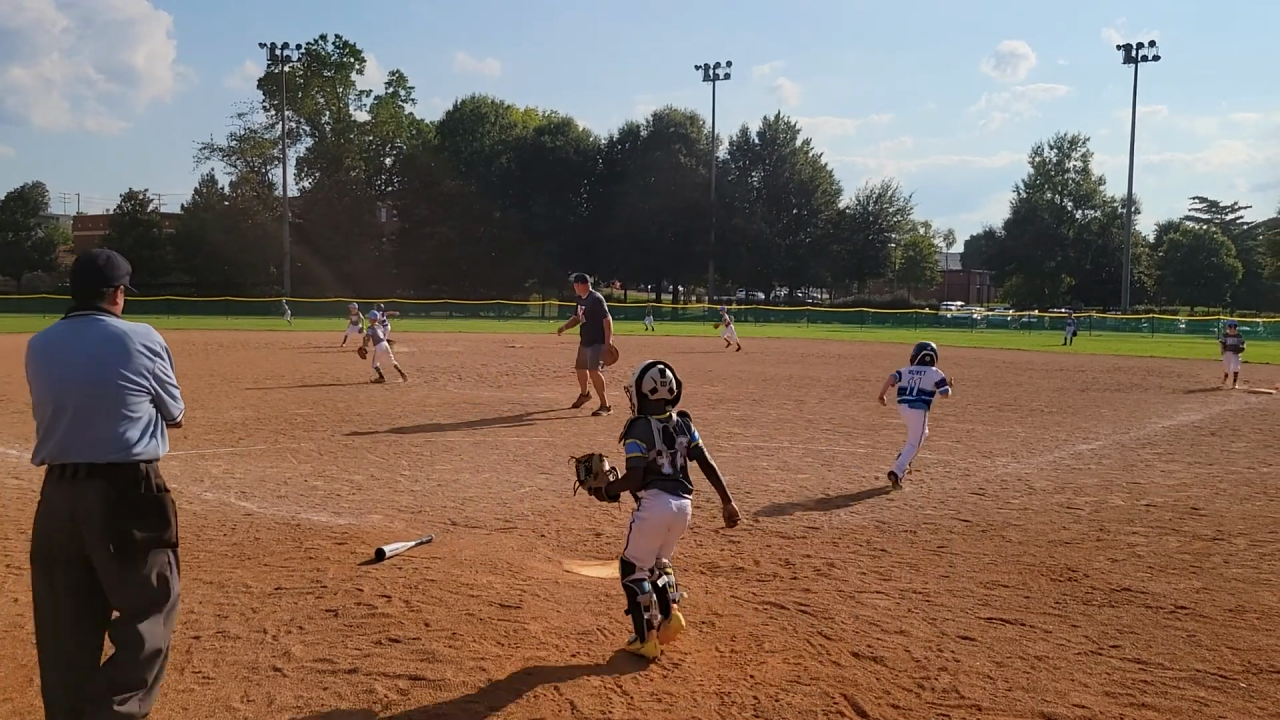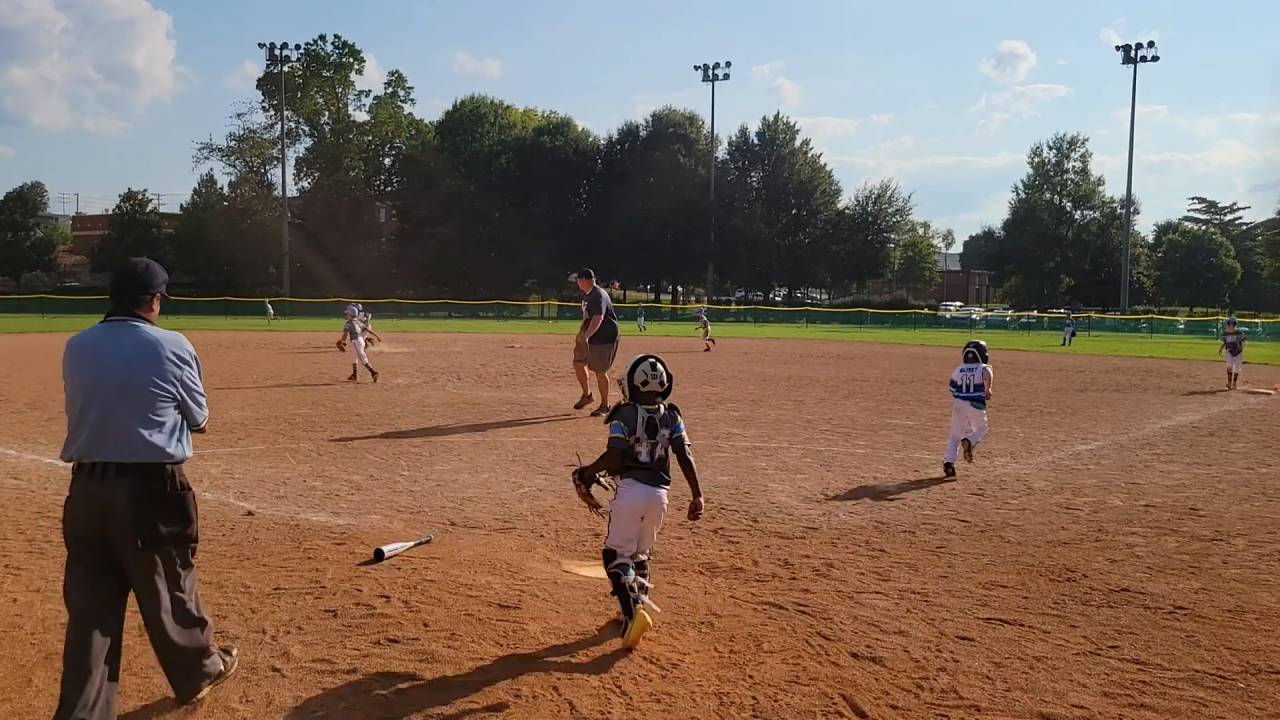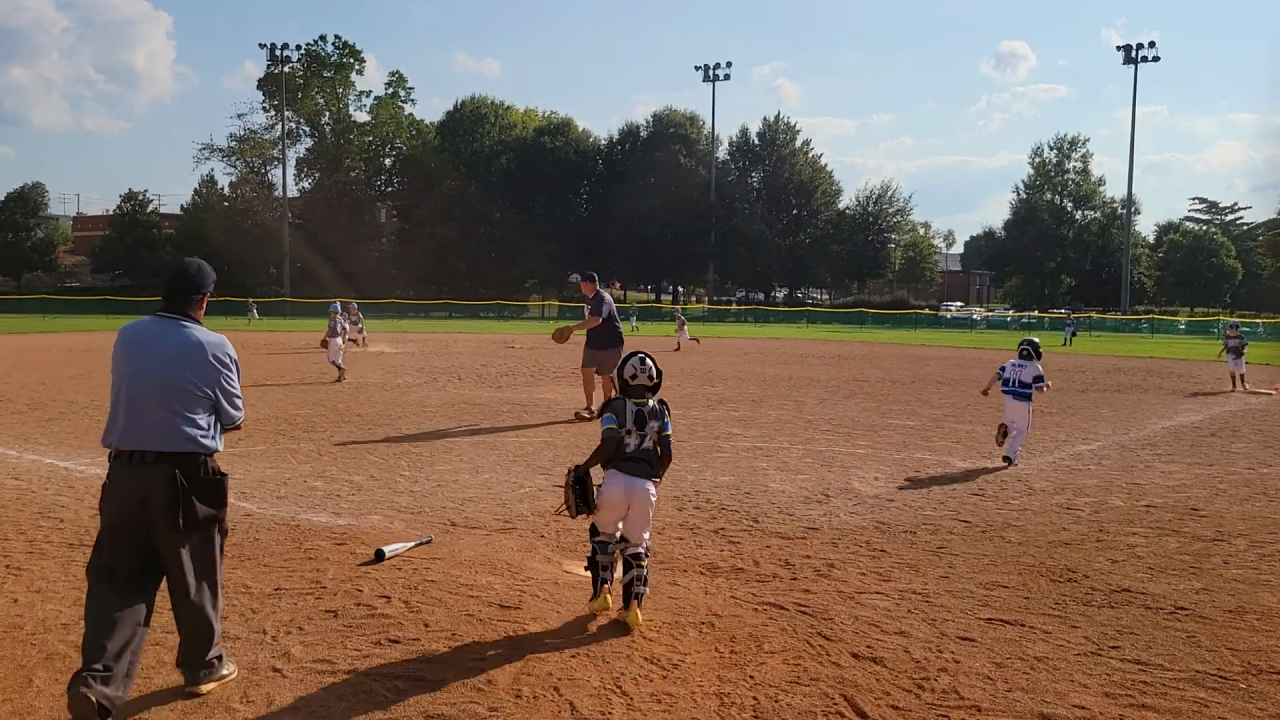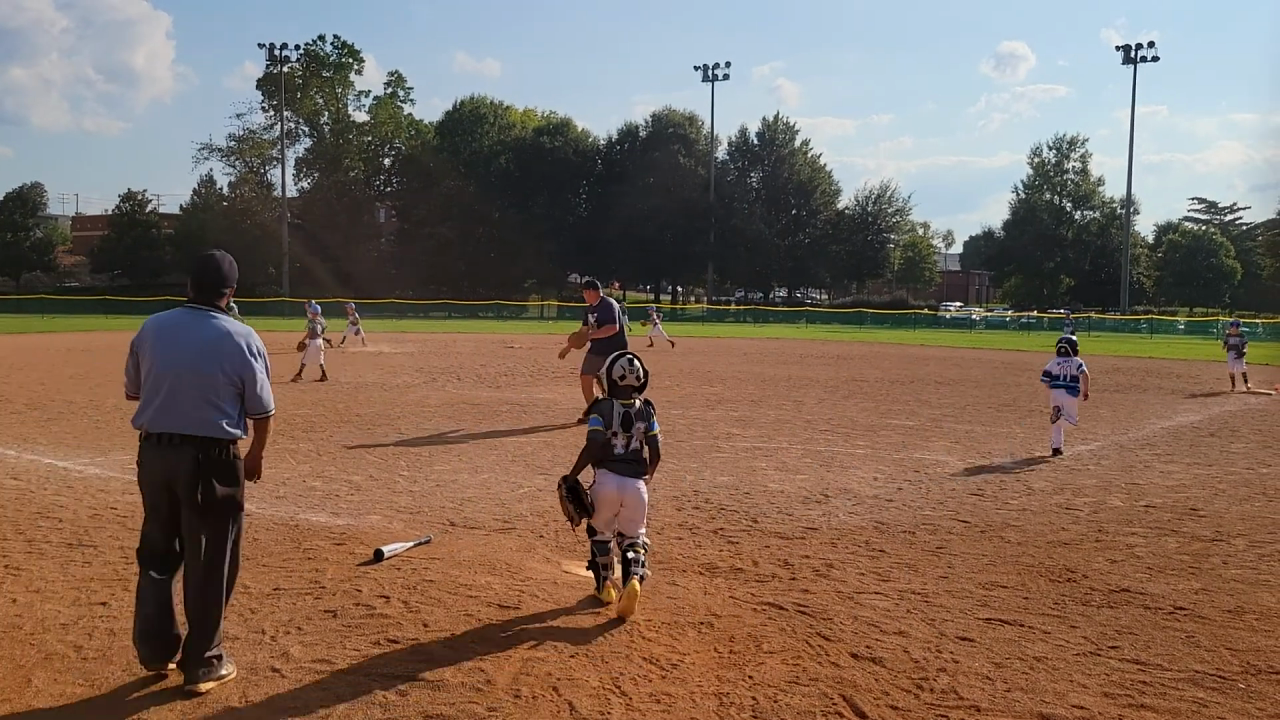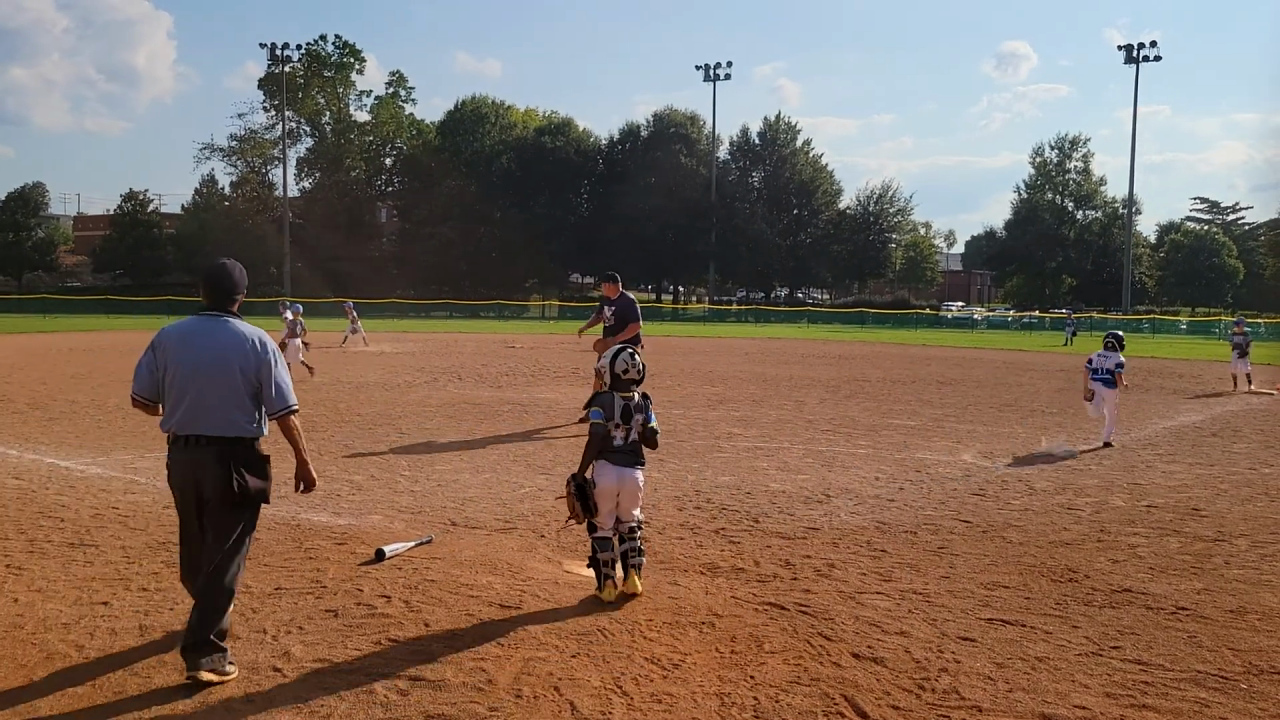
dt=0.2s
person 1, frame 1
left shoulder: (39, 347)
right shoulder: (142, 339)
right elbow: (174, 416)
left hip: (58, 494)
right hip: (127, 492)
left knee: (65, 621)
right knee: (149, 610)
person 1, frame 2
left shoulder: (78, 348)
right shoulder: (172, 348)
right elbow: (199, 420)
left hip: (89, 488)
right hip: (153, 490)
left knee: (92, 611)
right knee: (172, 594)
right ankle: (195, 673)
person 1, frame 3
left shoulder: (127, 337)
right shoulder: (214, 347)
right elbow: (233, 419)
left hip: (125, 473)
right hip: (186, 477)
left knee: (116, 581)
right knee: (195, 578)
left ankle: (95, 683)
right ankle: (203, 667)
person 1, frame 4
left shoulder: (152, 328)
right shoulder: (241, 338)
left elbow: (134, 391)
right elbow: (260, 413)
right wrist: (255, 455)
left hip: (155, 454)
right hip: (210, 460)
left knee: (158, 554)
right knee: (209, 563)
left ankle: (156, 644)
right ankle: (201, 662)
person 1, frame 5
left shoulder: (168, 336)
right shoulder: (256, 341)
left elbow: (141, 399)
right elbow: (283, 411)
right wrist: (303, 459)
left hip: (182, 455)
right hip: (234, 457)
left knee: (195, 544)
right knee: (222, 555)
left ankle: (207, 629)
right ankle: (204, 653)
person 2, frame 1
left shoulder: (638, 427)
right shoulder: (683, 423)
left elbow: (635, 475)
right elbow: (706, 463)
left wrist: (611, 489)
right wrist: (727, 501)
left hip: (654, 504)
right hip: (683, 503)
left knee: (634, 568)
right knee: (658, 562)
left ankle: (647, 637)
right ankle: (670, 615)
person 2, frame 2
left shoulder: (623, 414)
right shoulder: (671, 416)
left elbow: (614, 455)
right elbow: (685, 457)
left wrist: (588, 471)
right wrist: (696, 495)
left hip: (629, 491)
right hip: (658, 493)
left knee: (618, 556)
right knee: (640, 551)
left ankle: (636, 611)
right ankle: (637, 610)
person 2, frame 3
left shoulder: (614, 408)
right shoulder: (660, 411)
left elbow: (606, 447)
right elbow: (666, 454)
left wrist: (583, 468)
right wrist: (656, 475)
left hip: (615, 482)
right hip: (645, 486)
left knee: (602, 533)
right knee: (636, 546)
left ankle: (601, 593)
right ankle: (632, 607)
person 2, frame 4
left shoulder: (601, 409)
right shoulder: (646, 411)
left elbow: (592, 447)
right elbow: (656, 453)
left wrist: (572, 474)
right wrist: (647, 474)
left hip: (606, 481)
right hip: (636, 485)
left knee: (600, 533)
right knee: (633, 540)
left ankle: (604, 586)
right ankle: (631, 583)
person 2, frame 5
left shoulder: (601, 401)
right shoulder: (642, 402)
left elbow: (594, 441)
right elbow: (653, 442)
left wrist: (580, 473)
left hip: (605, 472)
right hip: (633, 473)
left knee: (601, 527)
right knee: (629, 522)
left ankle: (606, 584)
right ankle: (632, 576)
